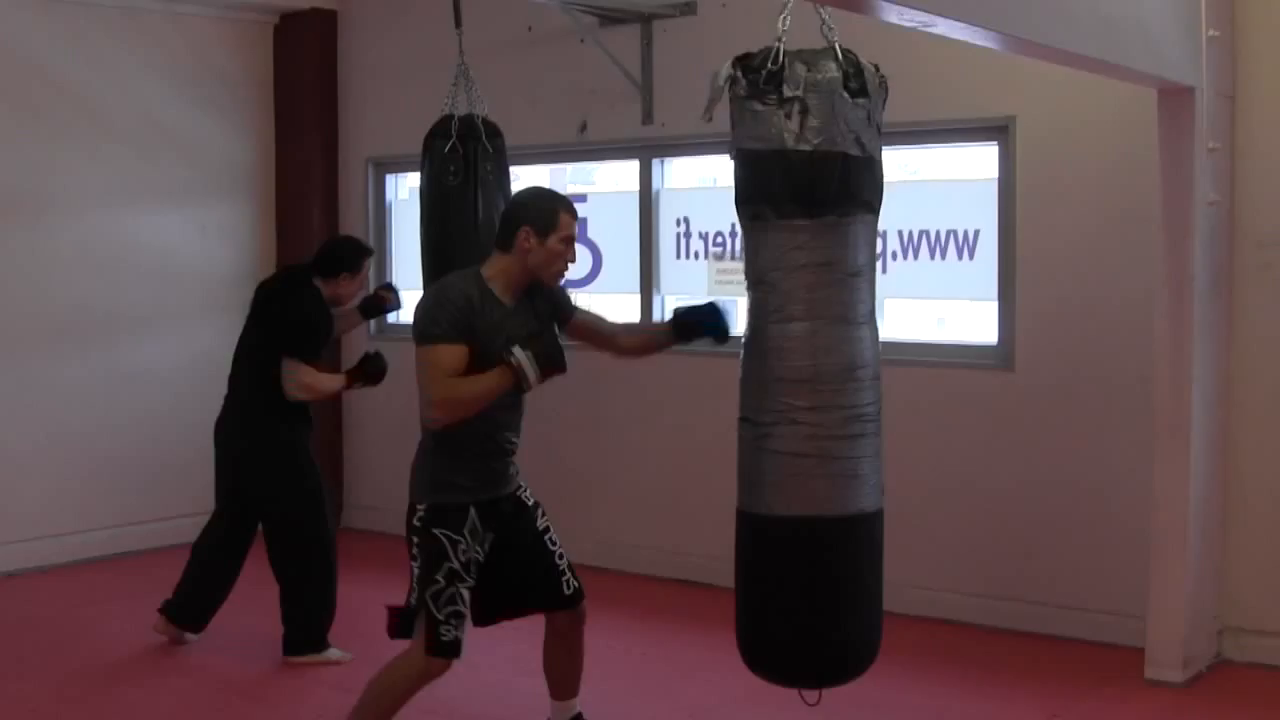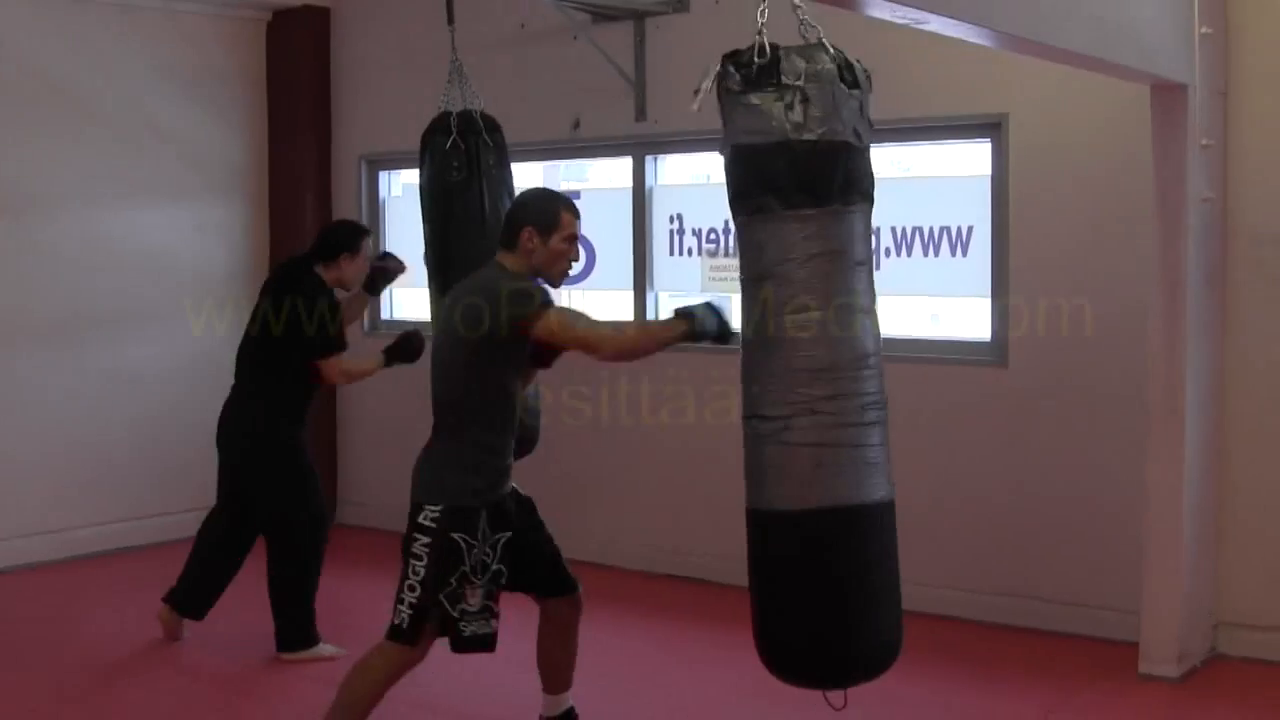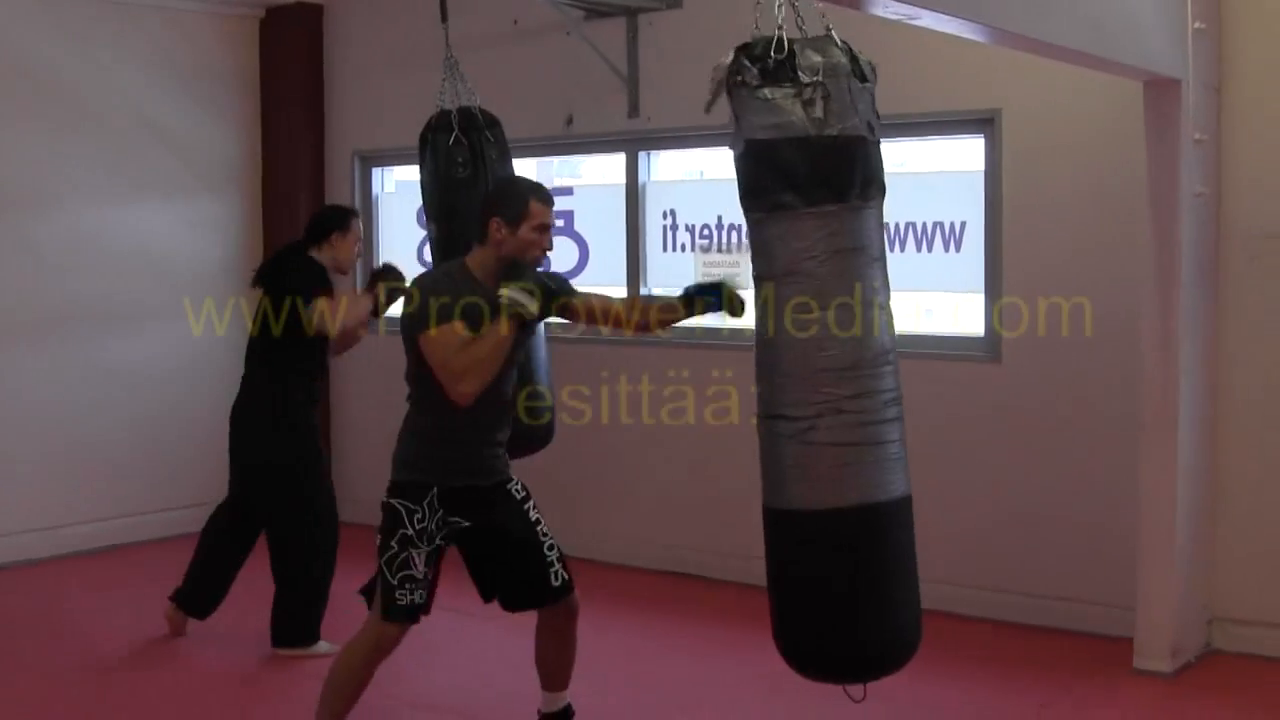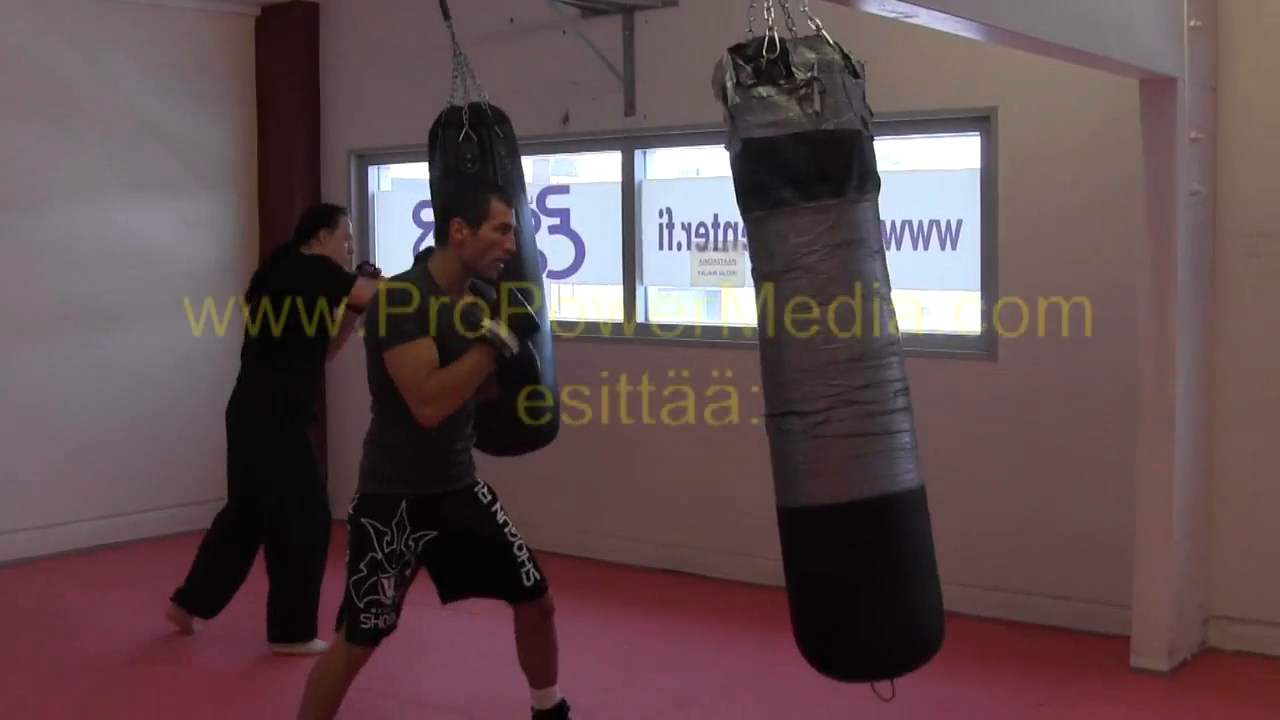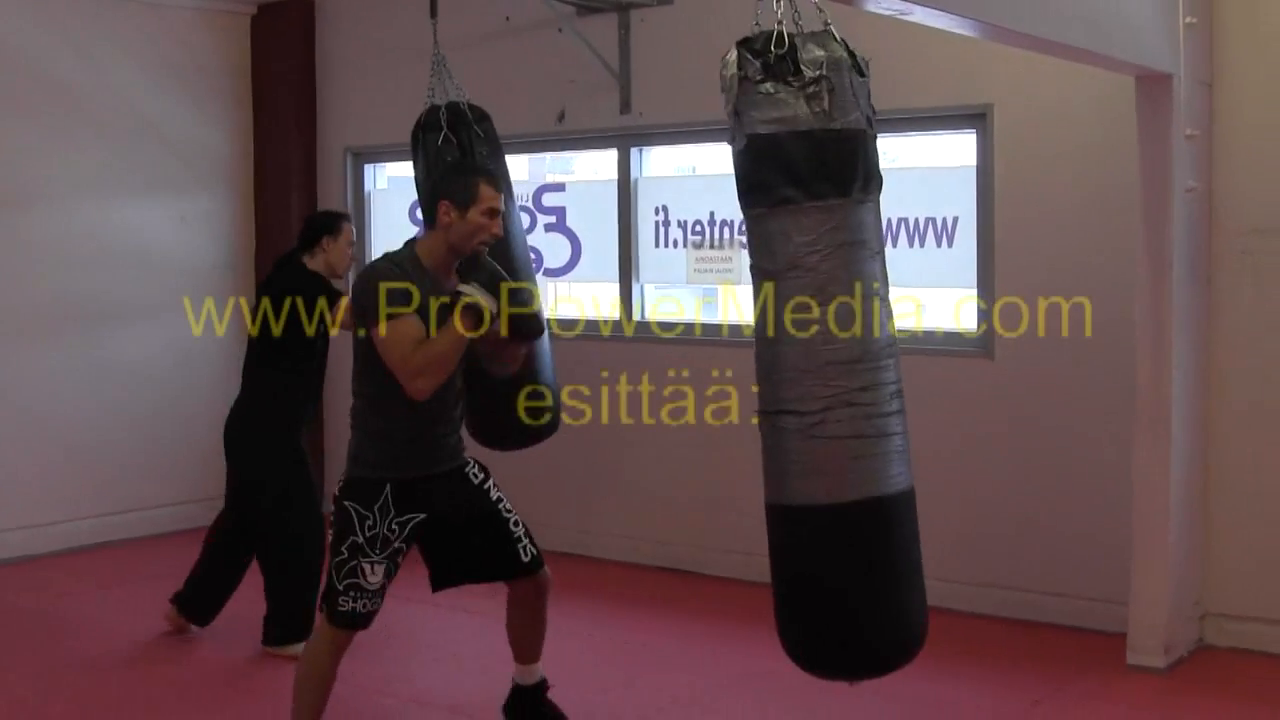
dt=0.2s
person 1, frame 1
left shoulder: (535, 294)
right shoulder: (452, 300)
left elbow: (612, 339)
right elbow: (438, 409)
left wrist: (678, 329)
right wrist: (519, 367)
left hip: (499, 490)
right hip: (447, 501)
left knee: (566, 606)
right knee: (434, 653)
person 1, frame 2
left shoulder: (503, 292)
right shoulder: (502, 294)
right elbow: (605, 343)
left wrist: (541, 351)
right wrist: (689, 325)
left hip: (491, 490)
right hip: (448, 500)
left knee: (564, 598)
right knee: (408, 645)
person 1, frame 3
left shoulder: (530, 283)
right shoulder: (435, 290)
left elbow: (618, 314)
right elbow: (462, 385)
left wrist: (695, 301)
right wrist: (513, 309)
left hip: (490, 477)
right hip: (427, 484)
left knee: (559, 602)
right knee: (387, 627)
person 1, frame 4
left shoulder: (473, 296)
right shoulder: (401, 299)
right elbow: (429, 406)
left wrist: (503, 367)
right wrist: (492, 336)
left hip: (459, 483)
right hip: (394, 496)
left knee: (535, 598)
right knee: (358, 640)
person 1, frame 5
left shoulder: (460, 279)
right shoulder: (386, 281)
left elbow: (499, 366)
right elbow: (421, 379)
left wrist: (515, 335)
right wrist: (473, 313)
left hip: (446, 466)
right hip: (382, 478)
left knee: (531, 578)
right knee: (341, 626)
person 2, frame 1
left shoulder: (281, 288)
right shoulder: (311, 310)
right elbow: (298, 384)
left wrist: (365, 309)
right wrist: (353, 378)
left hip: (235, 427)
right hip: (271, 438)
left knee: (230, 523)
right knee: (309, 534)
left ankle: (176, 617)
right ankle: (306, 642)
person 2, frame 2
left shoulder: (298, 283)
right shoulder: (308, 294)
left elbow: (331, 324)
right elbow: (337, 371)
left wrist: (369, 288)
right wrist: (393, 353)
left hip: (241, 421)
right hip: (267, 428)
left knee: (234, 516)
right knee: (302, 525)
left ankle: (178, 606)
right ankle: (297, 638)
person 2, frame 3
left shoulder: (297, 277)
right shoulder: (305, 273)
left elbow: (332, 345)
right elbow: (327, 324)
left wrist: (377, 301)
right wrist: (373, 291)
left hip: (254, 413)
right hip: (284, 419)
left knee: (243, 509)
right knee: (312, 522)
left ankle: (184, 604)
right ankle: (294, 634)
person 2, frame 4
left shoulder: (280, 277)
right shoulder: (306, 271)
left elbow: (322, 347)
right elbow: (367, 297)
left hip: (256, 413)
right hip: (273, 418)
left knee: (248, 512)
right knee: (304, 519)
left ankle: (189, 604)
right ankle: (292, 631)
person 2, frame 5
left shoulder: (297, 288)
right shoulder: (299, 283)
left elbow: (345, 319)
right elbow: (353, 318)
left hip: (258, 422)
right hip: (265, 426)
left knee: (242, 518)
right knee: (306, 526)
left ankle: (185, 607)
right ankle: (286, 633)
